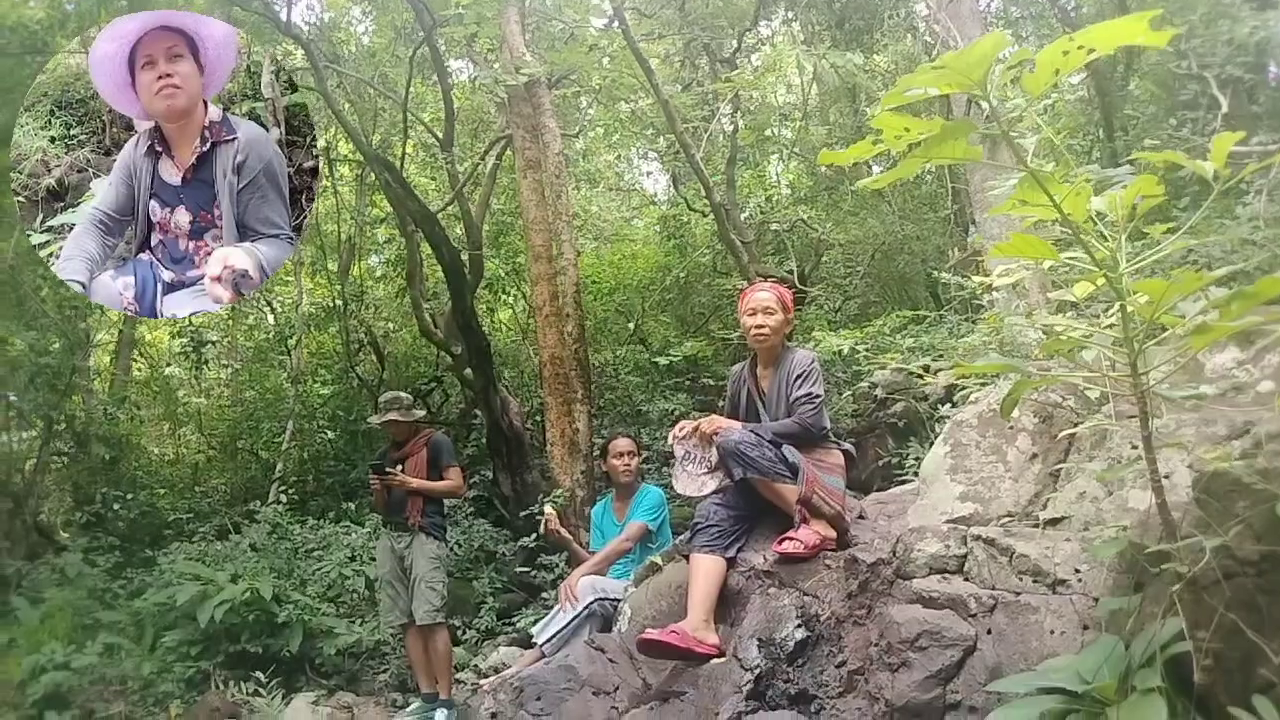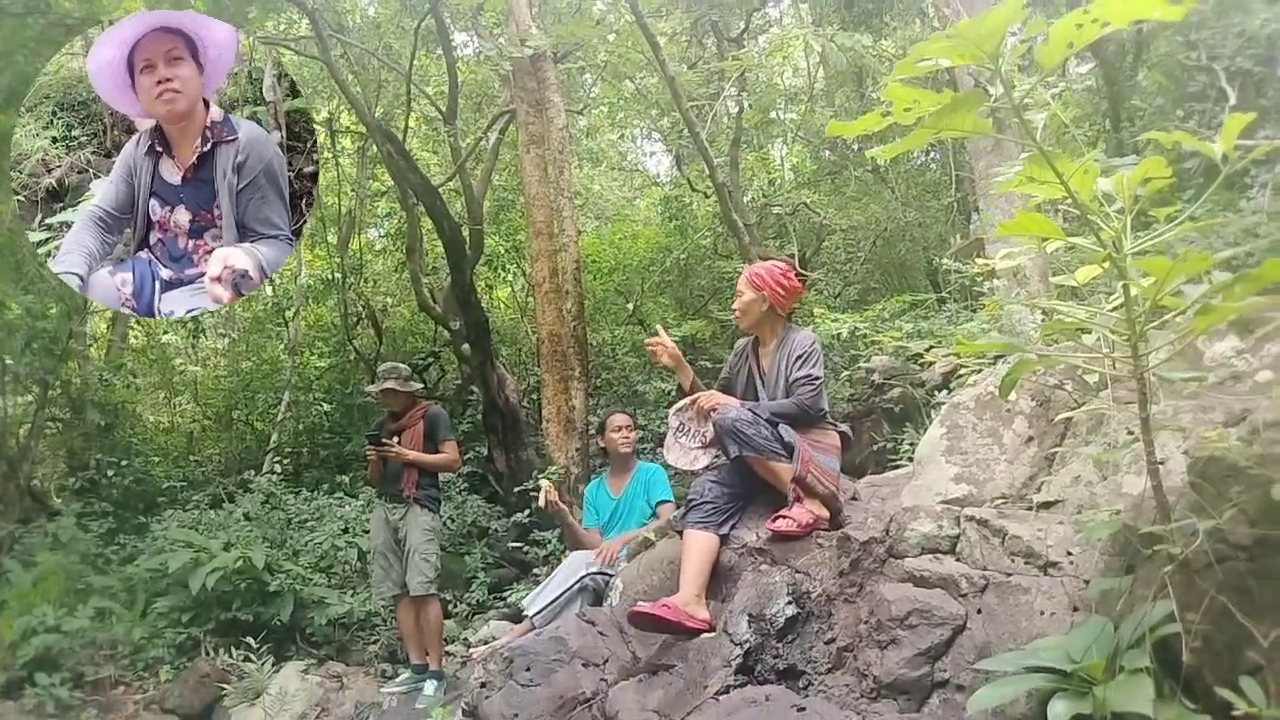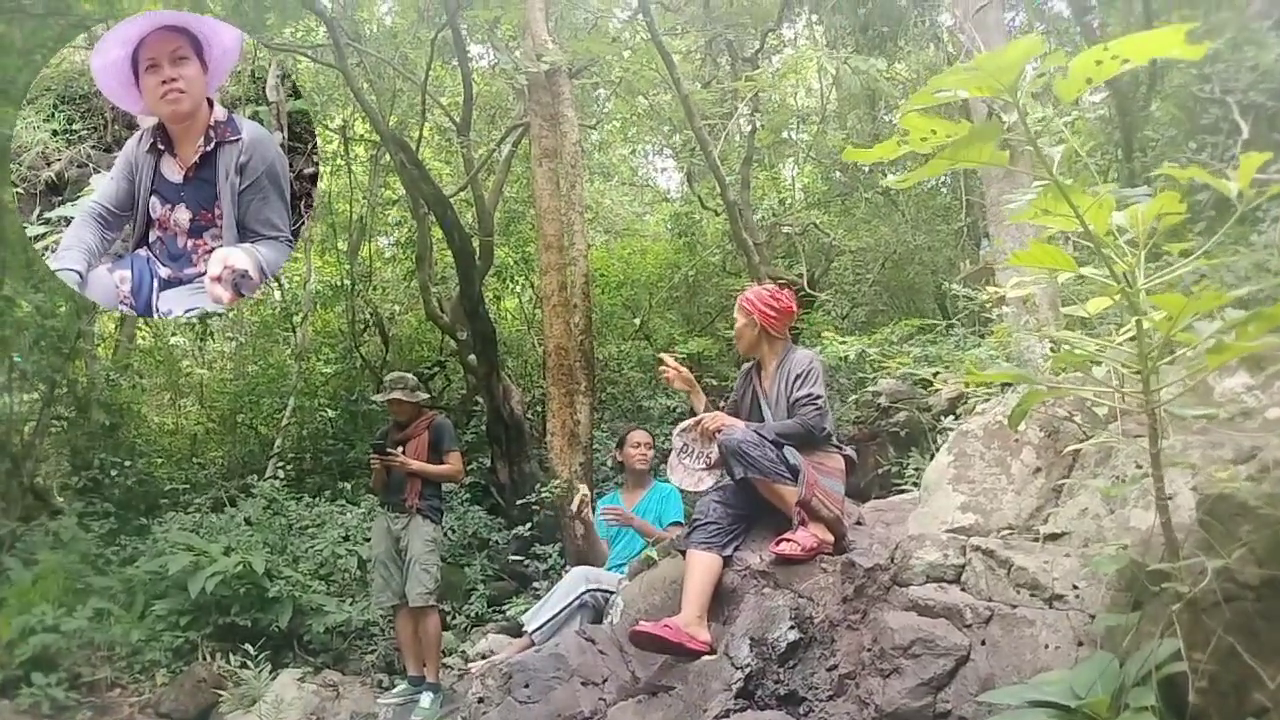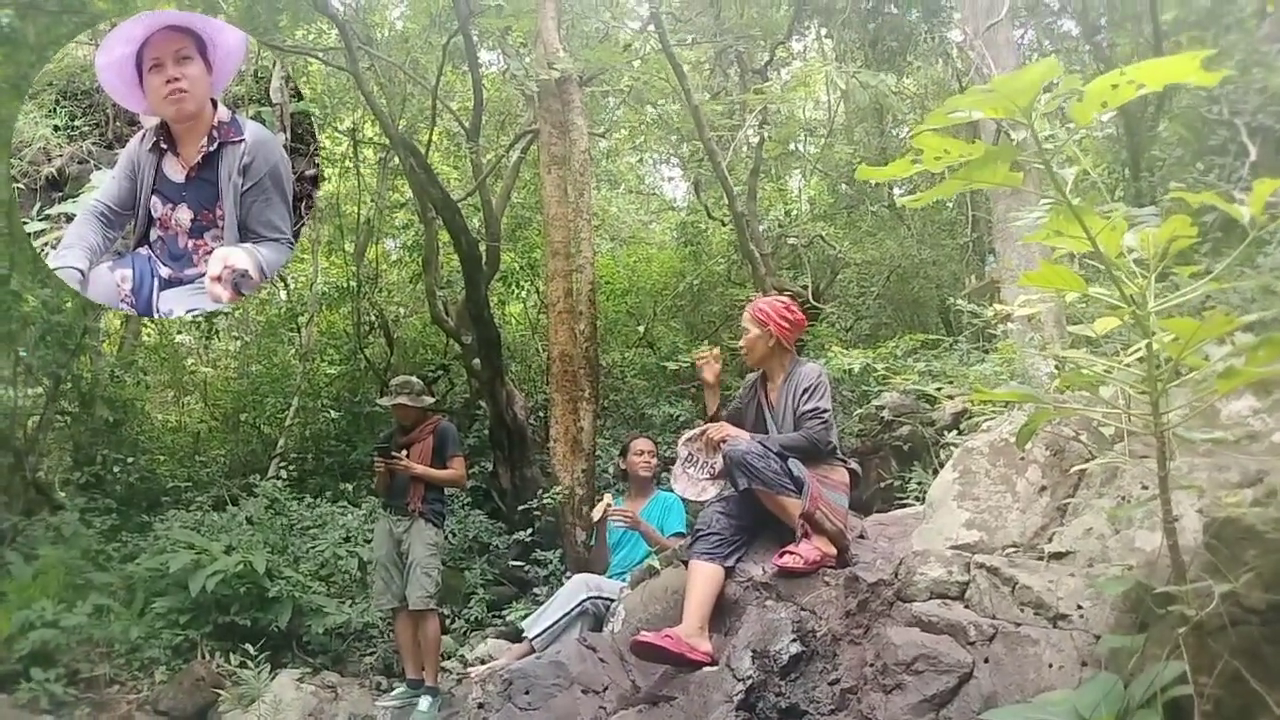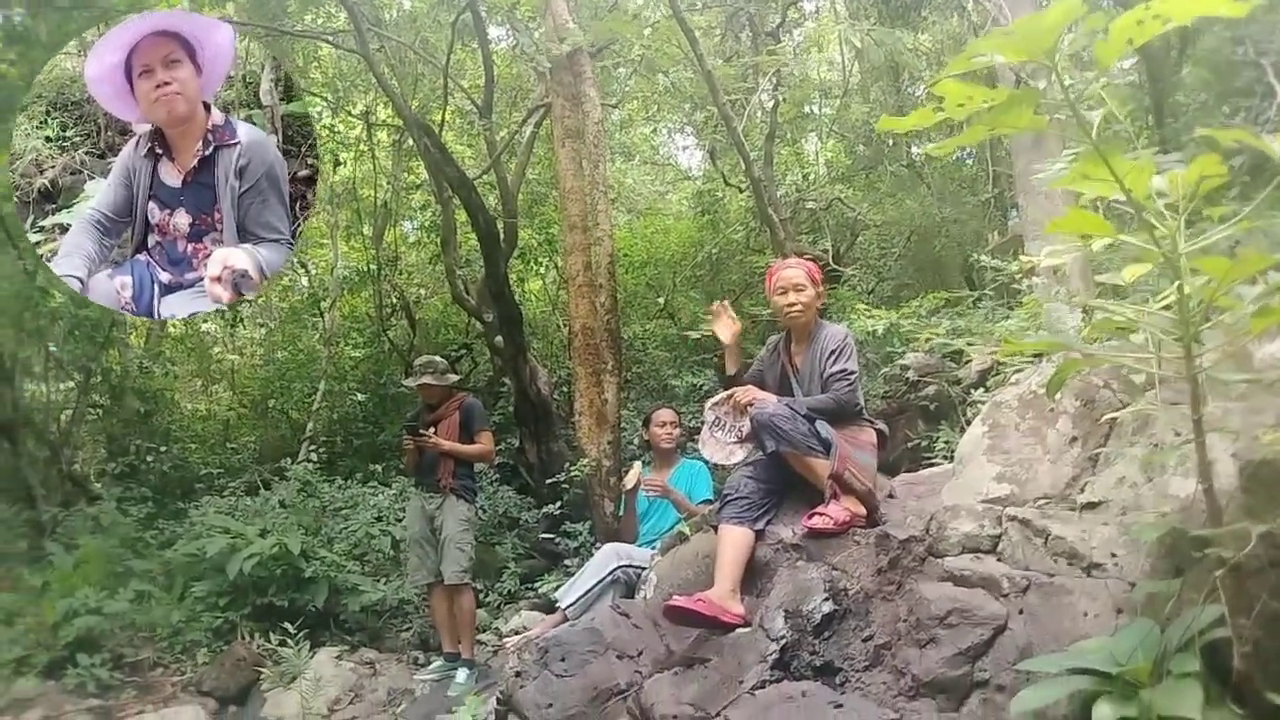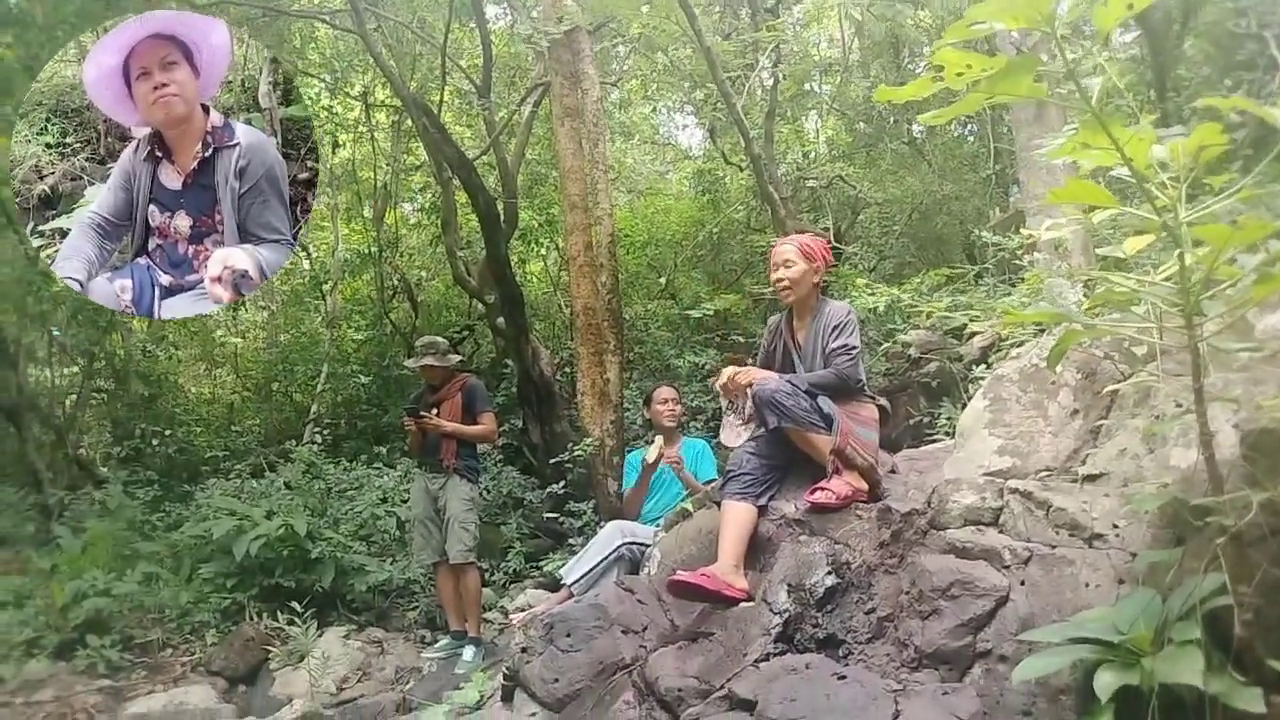
dt=0.7s
person 1, frame 1
left shoulder: (803, 362)
right shoulder: (739, 375)
left elbow: (809, 425)
right elbow: (728, 428)
left wrist: (739, 429)
right wrist: (700, 428)
left hip: (812, 470)
right hip: (764, 481)
left knee: (736, 442)
right knee: (712, 513)
left ankle: (816, 522)
right ankle: (699, 628)
person 1, frame 2
left shoulder: (802, 343)
right shoulder: (742, 351)
left elbow: (807, 406)
right elbow: (714, 402)
left wrist: (738, 406)
right wrist: (680, 367)
left hip: (808, 449)
right hip: (762, 458)
left knee: (731, 420)
right knee: (707, 490)
left ankle: (810, 502)
right ankle: (690, 603)
person 1, frame 3
left shoulder: (803, 362)
right shoulder: (748, 375)
left elbow: (811, 425)
right elbow: (722, 426)
left wrist: (743, 427)
right wrist: (693, 391)
left hip: (814, 471)
right hip: (765, 481)
left knee: (738, 441)
right knee: (712, 509)
left ankle: (814, 526)
right ankle: (692, 623)
person 1, frame 4
left shoulder: (810, 375)
right shoulder: (753, 385)
left elbow: (817, 439)
right elbow: (722, 431)
left wrist: (749, 439)
right wrist: (712, 388)
left hip: (817, 484)
right hip: (768, 492)
left knee: (741, 452)
right knee: (715, 521)
left ankle: (817, 538)
right ankle: (693, 634)
person 1, frame 5
left shoulder: (836, 337)
right shoulder: (774, 348)
left elbow: (844, 401)
right elbow: (740, 394)
left wrist: (775, 402)
right wrist: (731, 348)
left hip: (843, 444)
right hip: (793, 453)
left knee: (768, 415)
right knee: (742, 484)
left ankle: (846, 498)
right ankle: (725, 596)
person 1, frame 6
left shoulder: (838, 314)
right shoulder: (776, 326)
left elbow: (845, 376)
right elbow: (761, 377)
left wrist: (774, 380)
right wrist: (739, 377)
left hip: (846, 421)
right hip: (796, 429)
left knee: (770, 392)
right knee: (745, 461)
left ankle: (848, 474)
right ankle: (729, 571)
person 2, frame 1
left shoulder: (436, 443)
right shoulder: (384, 455)
left elbow: (457, 487)
left wrist: (411, 483)
right wrist: (379, 491)
left hip: (424, 536)
right hip: (390, 538)
left knee: (430, 617)
right knee: (406, 620)
person 2, frame 2
left shoulder: (433, 416)
right shoulder: (380, 427)
left elbow: (453, 460)
left wrist: (407, 455)
right wrist: (374, 463)
left hip: (418, 508)
right hip: (384, 509)
left knee: (423, 589)
right knee: (399, 591)
left ankle: (436, 674)
right ankle: (417, 668)
person 2, frame 3
left shoulder: (438, 426)
right shoulder: (385, 434)
left elbow: (456, 472)
left wrist: (411, 464)
right wrist: (378, 470)
left hip: (421, 518)
right hip: (386, 518)
left knee: (423, 600)
right knee: (399, 602)
left ankle: (432, 686)
right ankle: (414, 680)
person 2, frame 4
left shoulder: (442, 431)
right shoulder: (389, 438)
left elbow: (460, 477)
left wrist: (416, 469)
right wrist: (381, 474)
left hip: (423, 522)
right hip: (388, 521)
left knee: (423, 604)
right knee: (398, 604)
left ankle: (431, 690)
right ankle: (412, 682)
person 2, frame 5
left shoulder: (469, 407)
right shoulder: (416, 417)
left elbow: (488, 451)
left wrist: (444, 445)
right wrist: (411, 452)
left hip: (454, 497)
right hip: (421, 498)
left knee: (457, 578)
right knee: (432, 579)
left ankle: (467, 662)
right ankle: (449, 656)
person 2, frame 6
left shoulder: (471, 388)
right shoulder: (418, 398)
left elbow: (490, 432)
left wrist: (446, 427)
right wrist: (414, 433)
left hip: (458, 477)
right hip: (425, 479)
left knee: (462, 557)
right knee: (438, 559)
left ankle: (474, 639)
right ankle: (456, 633)
person 3, frame 1
left shoulder: (249, 144)
right shoulder: (139, 151)
left elbow: (278, 243)
right elbow: (100, 225)
left wrist: (248, 260)
right wrist: (66, 285)
left hip: (213, 292)
right hip: (149, 280)
person 3, frame 2
left shoulder: (249, 144)
right shoulder: (139, 150)
left elbow: (278, 243)
right elbow: (99, 222)
left wrist: (248, 259)
right wrist: (64, 279)
left hip: (213, 289)
right hip: (147, 278)
person 3, frame 3
left shoulder: (252, 145)
right shoulder: (140, 147)
left elbow: (277, 244)
right elbow: (98, 218)
left wrist: (248, 261)
right wrist: (63, 276)
left hip: (211, 289)
right hip: (146, 276)
person 3, frame 4
left shoulder: (255, 146)
right shoulder: (143, 147)
left elbow: (278, 246)
right elbow: (100, 217)
left wrist: (248, 261)
right wrist: (63, 273)
left hip: (213, 288)
right hip: (146, 274)
person 3, frame 5
left shoulder: (250, 148)
right shoulder: (138, 153)
left elbow: (277, 247)
right elbow: (97, 224)
left wrist: (247, 263)
right wrist: (63, 280)
left hip: (211, 292)
right hip: (147, 280)
person 3, frame 6
left shoulder: (250, 150)
right shoulder: (138, 157)
left elbow: (278, 248)
right elbow: (97, 228)
left wrist: (247, 262)
right wrist: (64, 284)
left hip: (212, 293)
right hip: (147, 282)
person 4, frame 1
left shoulder: (652, 496)
right shoulder: (599, 511)
left elbow: (626, 542)
right elbow: (600, 568)
left wrist: (578, 573)
right wrist: (569, 544)
right hip: (612, 594)
left knee: (587, 586)
right knee: (588, 603)
left ankle: (525, 664)
person 4, frame 2
left shoulder: (652, 474)
right shoulder: (594, 490)
left elbow: (669, 524)
right elbow: (593, 546)
left wrist: (623, 539)
right wrist: (566, 518)
right hip: (604, 572)
left knee: (581, 561)
right knee: (581, 584)
left ankle: (517, 635)
person 4, frame 3
left shoulder: (667, 493)
right shoulder: (607, 503)
right elbow: (602, 560)
left wrist: (635, 523)
right hip: (608, 586)
left knee: (582, 576)
right knee: (582, 602)
left ankle: (517, 649)
person 4, frame 4
left shoulder: (669, 502)
right shoulder: (613, 508)
right elbow: (599, 569)
left wrist: (642, 527)
right wrist: (601, 529)
right hip: (607, 594)
left knee: (583, 584)
right knee: (582, 607)
left ankle: (518, 654)
person 4, frame 5
left shoulder: (696, 470)
right shoulder: (639, 478)
right elbow: (628, 538)
left wrist: (672, 495)
right wrist: (630, 499)
right hip: (637, 562)
left knee: (613, 552)
right knee: (614, 578)
left ankle: (552, 623)
person 4, frame 6
left shoulder: (698, 448)
right shoulder: (635, 458)
right elbow: (629, 513)
left wrist: (683, 474)
right wrist: (646, 474)
right hip: (640, 541)
left knee: (617, 530)
right knee: (618, 554)
left ankle: (558, 600)
